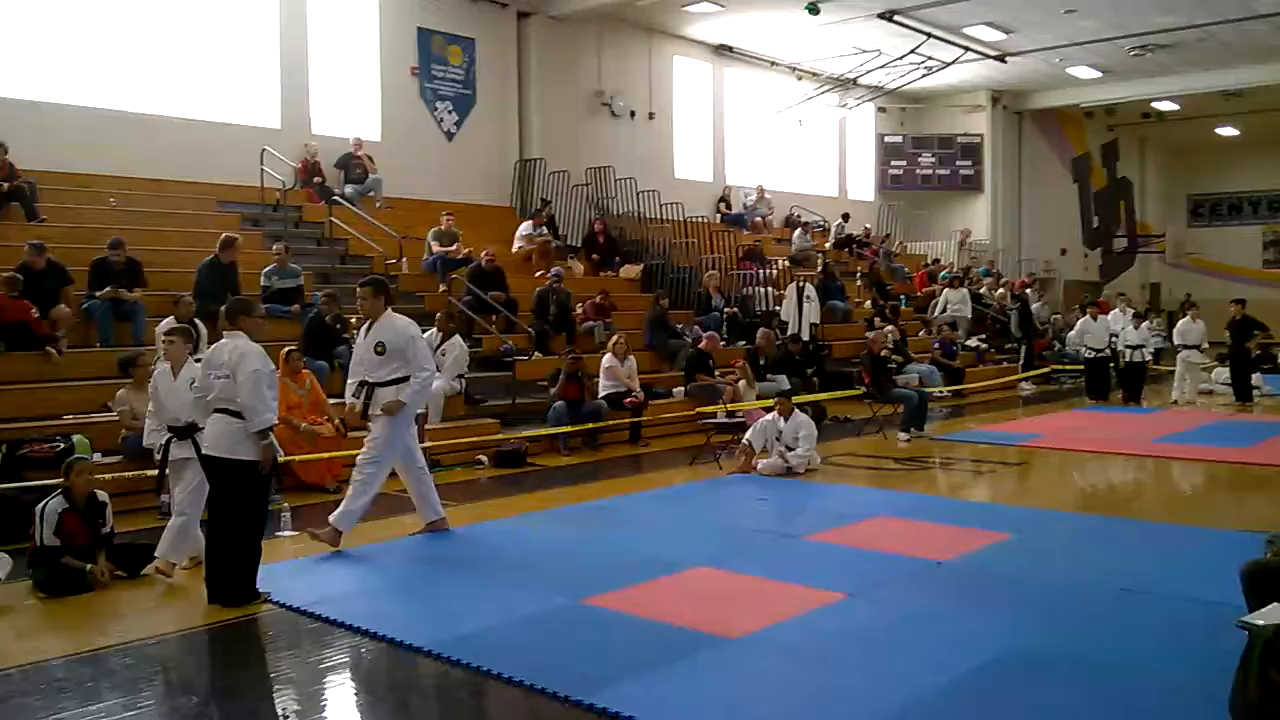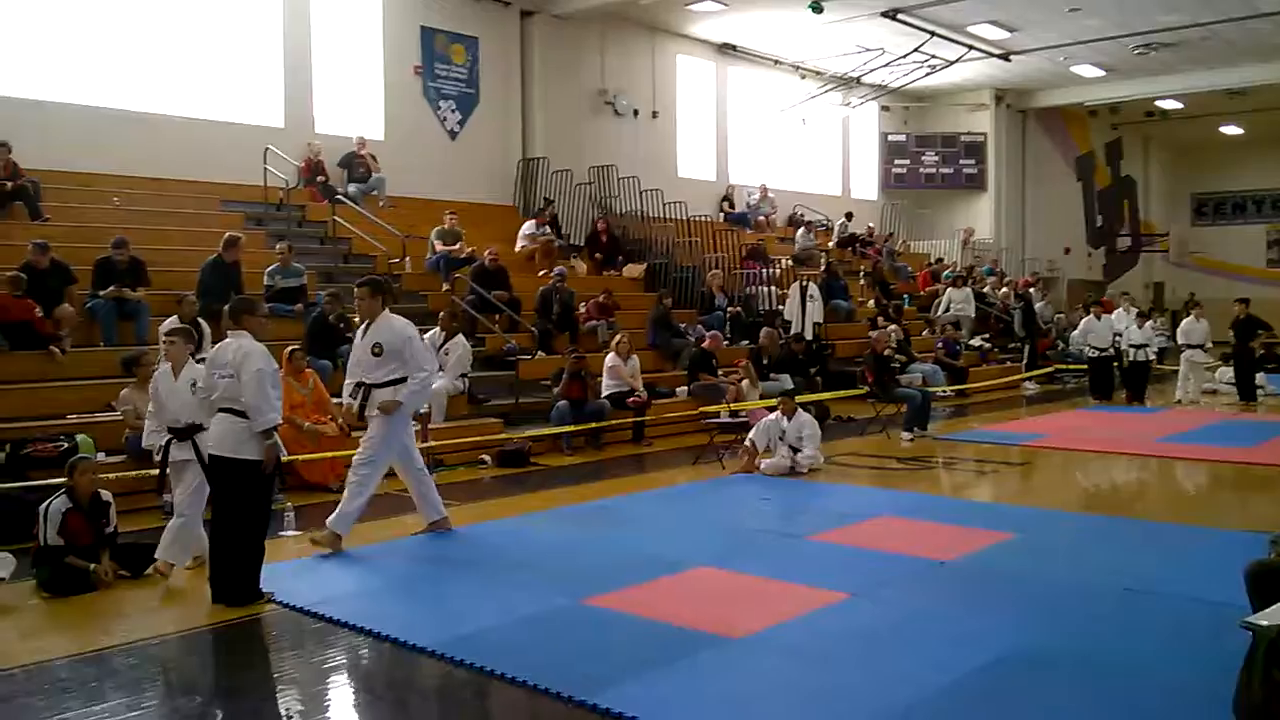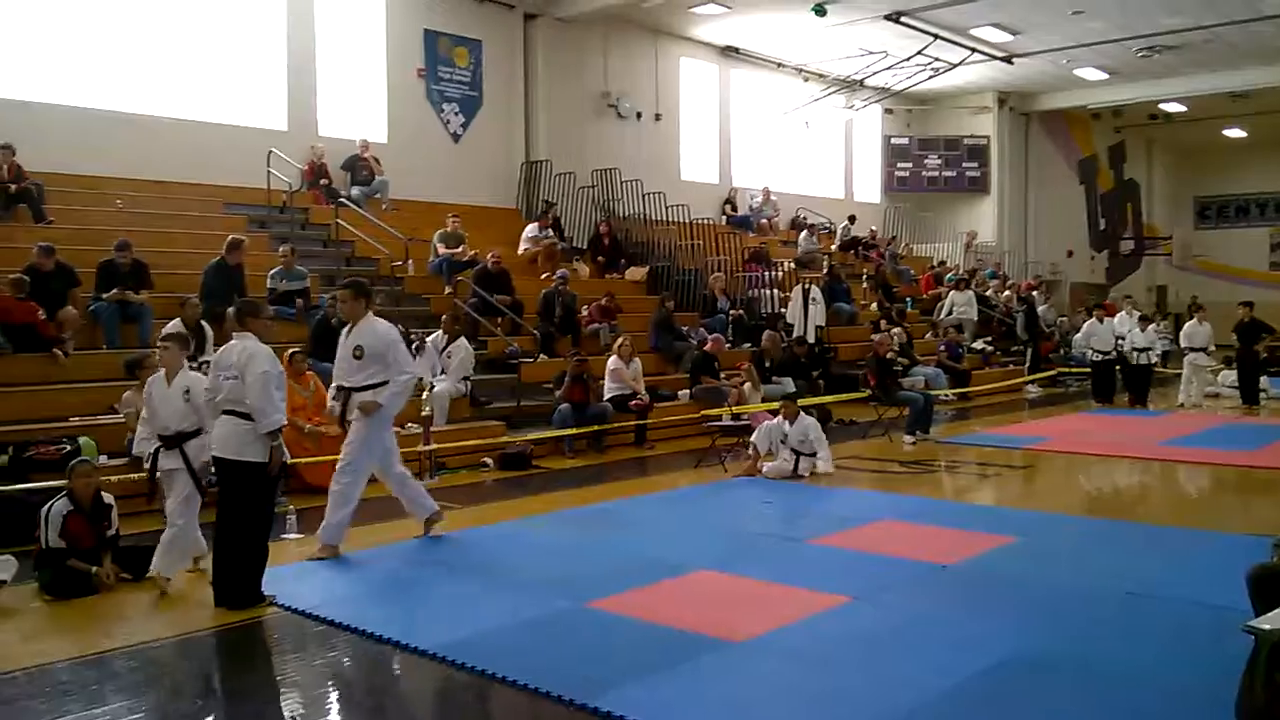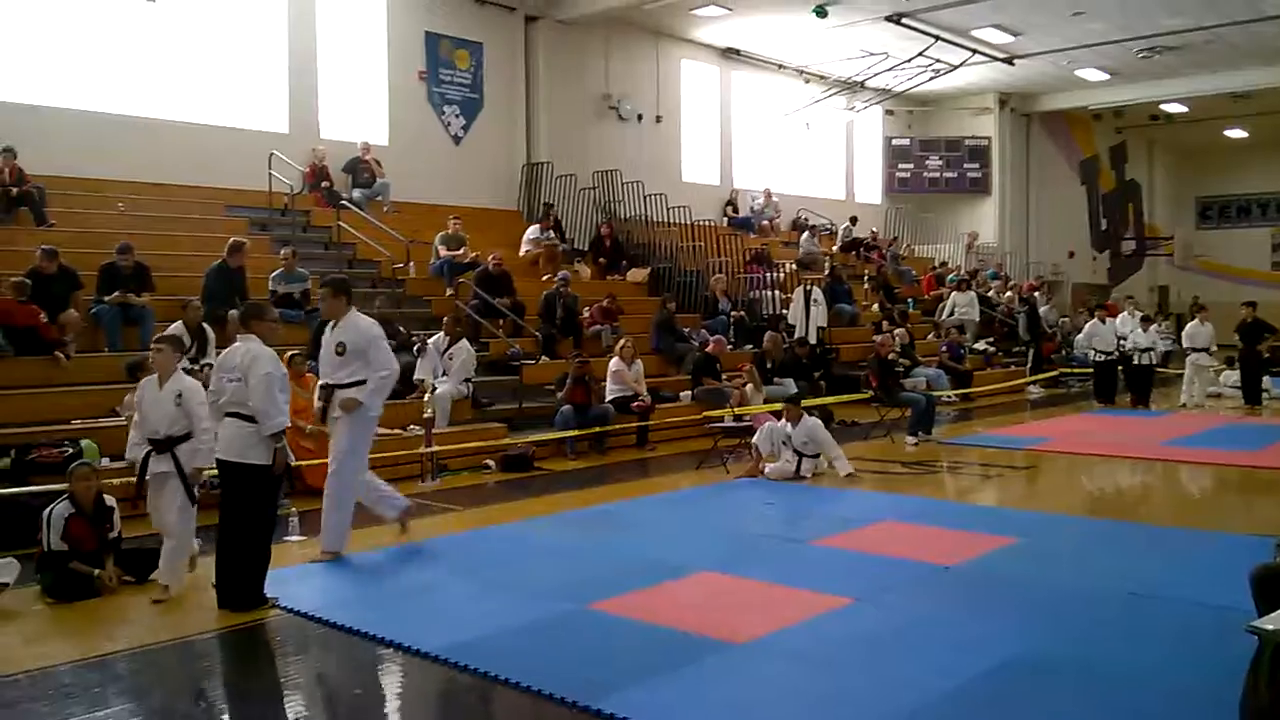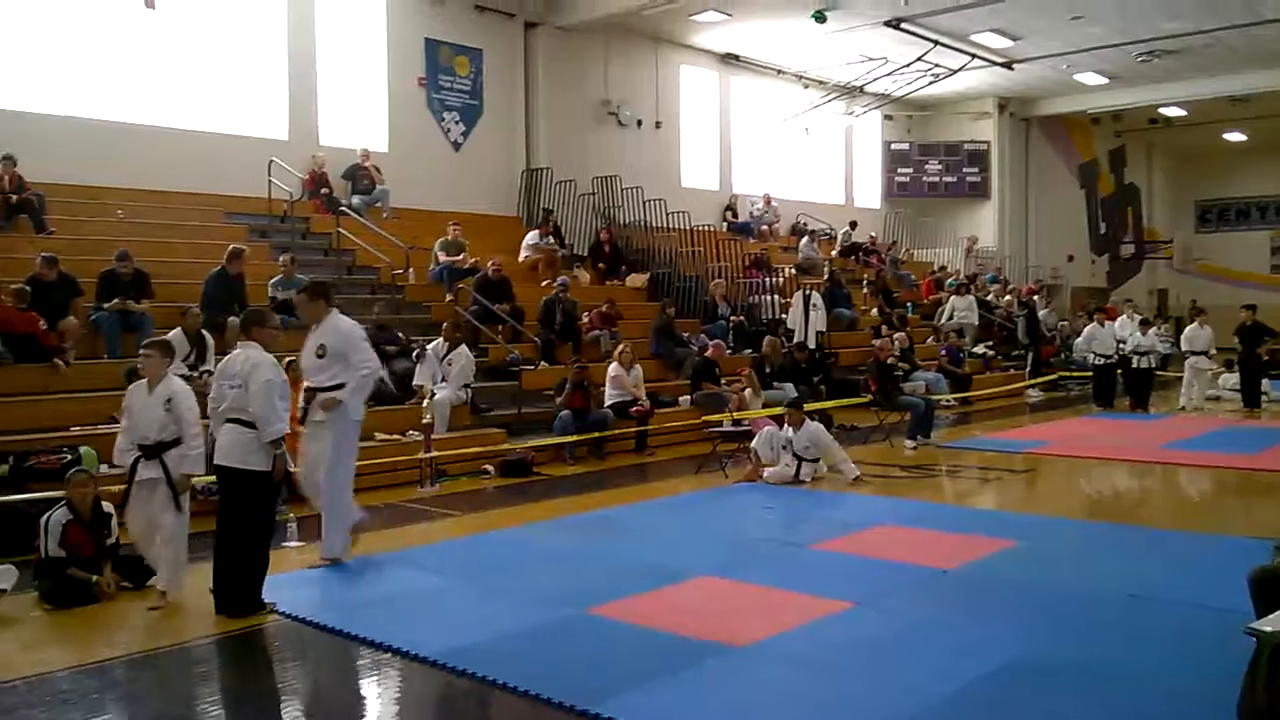
dt=0.1s
person 1, frame 1
left shoulder: (213, 353)
right shoulder: (250, 352)
left elbow: (202, 398)
right elbow: (254, 402)
right wrist: (266, 443)
left hip: (217, 441)
right hip: (245, 442)
left knee: (221, 517)
right knee: (246, 520)
left ankle: (219, 589)
right ankle: (238, 591)
person 1, frame 2
left shoulder: (217, 352)
right shoulder: (253, 352)
left elbow: (206, 398)
right elbow: (258, 401)
right wrist: (270, 442)
left hip: (222, 441)
right hip: (248, 442)
left knee: (224, 517)
right knee: (250, 519)
left ankle: (222, 589)
right ankle: (242, 591)
person 1, frame 3
left shoulder: (222, 354)
right shoulder: (259, 353)
left elbow: (211, 399)
right elbow: (263, 403)
right wrist: (276, 443)
left hip: (226, 443)
right hip: (253, 443)
left knee: (229, 519)
right knee: (253, 521)
left ankle: (225, 591)
right ankle: (244, 594)
person 1, frame 4
left shoulder: (225, 356)
right shoulder: (262, 355)
left elbow: (214, 401)
right elbow: (266, 405)
right wrist: (279, 445)
left hip: (230, 446)
right hip: (257, 446)
left knee: (232, 521)
right knee: (256, 523)
left ankle: (228, 593)
right ankle: (247, 596)
person 1, frame 5
left shoulder: (227, 363)
right shoulder: (262, 362)
left elbow: (215, 409)
right elbow: (266, 411)
right wrist: (279, 451)
left hip: (228, 451)
right hip: (256, 452)
left knee: (230, 527)
right knee: (254, 530)
left ankle: (226, 599)
right ankle: (244, 601)
person 2, frame 1
left shoulder: (404, 328)
right shoulder: (366, 330)
left elbow: (427, 369)
right elbow: (357, 370)
left wrist: (402, 400)
right wrist: (352, 400)
left hip: (394, 404)
right hip: (376, 403)
left knee: (370, 463)
right knee: (410, 463)
left ankle: (336, 529)
right ankle: (436, 518)
person 2, frame 2
left shoulder: (401, 329)
right shoulder: (363, 330)
left elbow: (426, 370)
right elbow: (354, 370)
left wrist: (398, 401)
right wrist: (349, 401)
left hip: (391, 405)
right hip: (372, 403)
left knee: (365, 464)
right knee: (409, 463)
left ankle: (335, 532)
right ankle: (438, 517)
person 2, frame 3
left shoulder: (383, 332)
right shoulder: (347, 332)
left elbow: (408, 373)
right elbow: (341, 373)
left wrist: (379, 402)
right wrist: (334, 402)
left hip: (373, 409)
right hip: (354, 408)
left knee: (347, 471)
right knee: (389, 468)
left ankle: (330, 541)
right ankle: (428, 511)
person 2, frame 4
left shoulder: (365, 328)
right shoulder: (332, 329)
left elbow: (388, 370)
left wrist: (359, 399)
right wrist: (321, 402)
left hip: (355, 407)
right hip: (337, 407)
left knee: (340, 475)
right knee: (354, 473)
left ankle: (331, 545)
right ankle: (398, 508)
person 2, frame 5
left shoulder: (346, 329)
right shoulder: (316, 331)
left elbow: (371, 368)
left wrist: (341, 397)
right wrist: (305, 403)
left hip: (338, 413)
right hip: (318, 412)
left knee: (332, 480)
right knee: (311, 476)
left ankle: (333, 551)
right ankle: (351, 520)
person 3, frame 1
left shoulder: (202, 375)
right shoulder: (158, 376)
right elbow: (153, 414)
right wrist: (156, 445)
left hip: (197, 445)
right hip: (172, 444)
left knee: (185, 505)
right knee: (181, 504)
left ankle: (168, 558)
right ankle: (195, 551)
person 3, frame 2
left shoulder: (202, 375)
right shoulder: (159, 377)
right elbow: (154, 415)
right wrist: (155, 447)
left hip: (198, 447)
right hip: (172, 446)
left knee: (186, 506)
right knee: (185, 505)
left ankle: (167, 559)
right ankle: (199, 551)
person 3, frame 3
left shoulder: (197, 383)
right shoulder: (153, 383)
left elbow: (211, 423)
right elbow: (146, 421)
left wrist: (206, 460)
right wrist: (146, 454)
left hip: (189, 454)
right hip: (163, 453)
left knee: (178, 514)
right knee: (180, 514)
left ankle: (163, 574)
right ankle: (198, 552)
person 3, frame 4
left shoulder: (189, 387)
right shoulder: (145, 386)
left elbow: (204, 429)
right elbow: (138, 426)
left wrist: (199, 466)
right wrist: (138, 460)
left hip: (181, 459)
right hip: (154, 459)
left knee: (177, 522)
right knee: (161, 520)
left ankle: (167, 581)
right ankle: (190, 551)
person 3, frame 5
left shoulder: (179, 391)
right shoulder: (134, 391)
left elbow: (193, 434)
right elbow: (126, 431)
left wrist: (187, 472)
right wrist: (125, 464)
left hip: (170, 465)
right hip: (142, 464)
left knee: (171, 529)
right knee: (138, 526)
left ankle: (167, 588)
right ankle: (168, 569)
